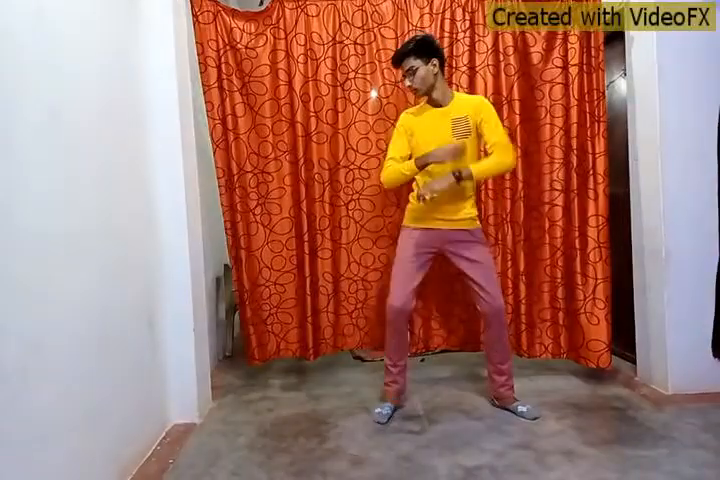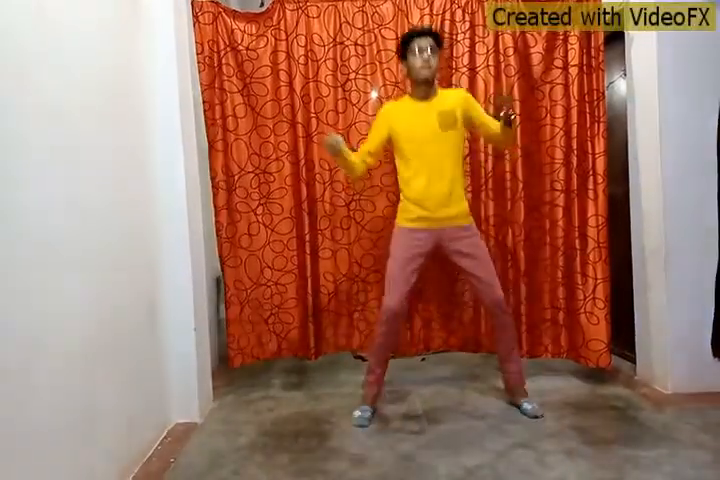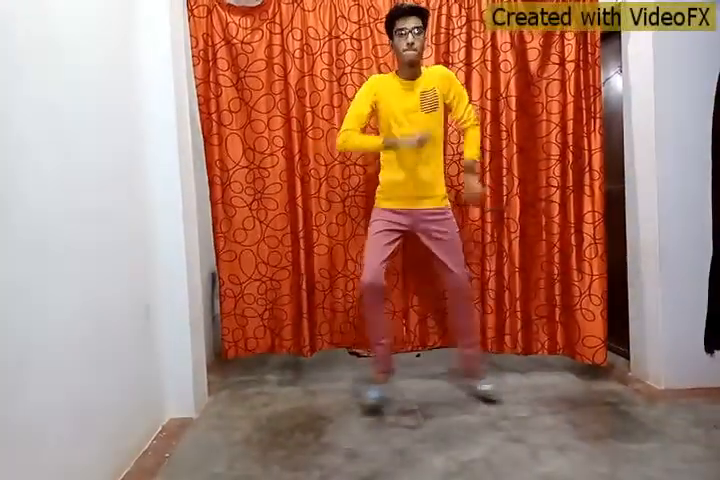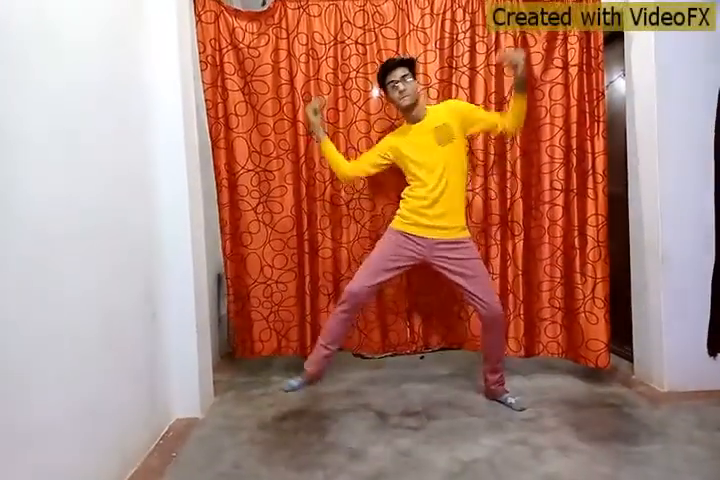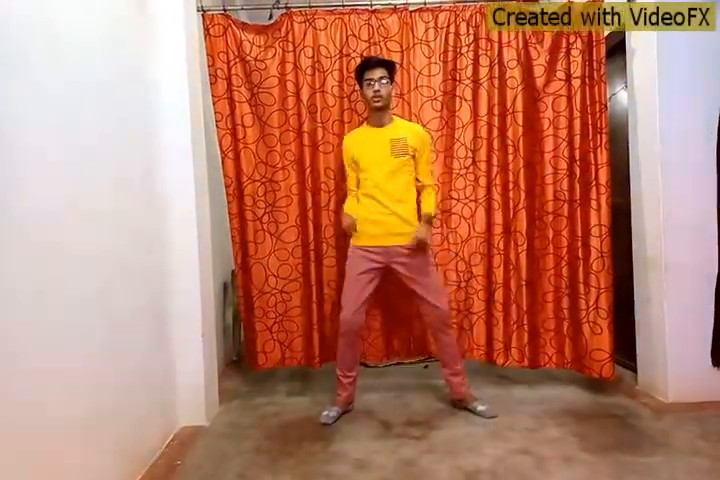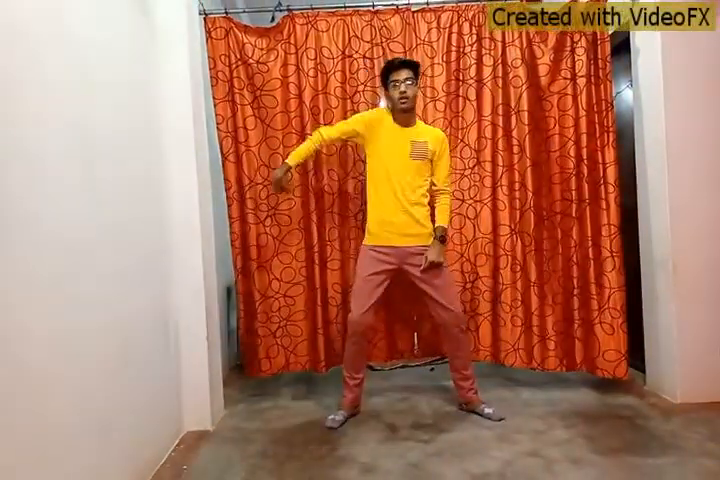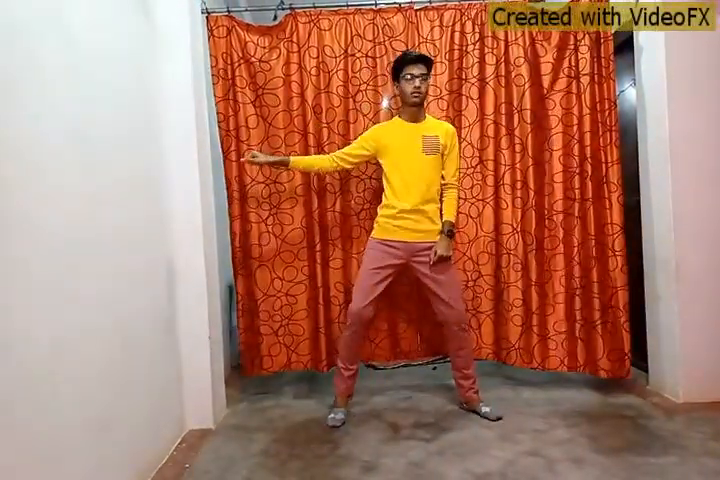
dt=0.5s
person 1, frame 1
left shoulder: (477, 107)
right shoulder: (409, 120)
left elbow: (505, 157)
right elbow: (389, 176)
left wrist: (459, 175)
right wrist: (425, 158)
left hip: (465, 228)
right hip: (419, 227)
left knee: (493, 308)
right knee: (398, 306)
left ankle: (504, 393)
right ankle: (394, 393)
person 1, frame 2
left shoulder: (460, 100)
right shoulder: (390, 112)
left elbow: (500, 140)
right elbow: (360, 165)
left wrist: (506, 122)
right wrist: (341, 152)
left hip: (459, 222)
right hip: (412, 225)
left knee: (496, 301)
right knee: (393, 308)
left ankle: (516, 389)
right ankle: (370, 396)
person 1, frame 3
left shoulder: (445, 81)
right shoulder: (375, 87)
left elbow: (470, 126)
right elbow: (346, 139)
left wrist: (470, 170)
right wrist: (396, 141)
left hip: (433, 206)
right hip: (389, 205)
left knee: (459, 282)
right knee: (371, 282)
left ankle: (472, 370)
right ankle: (381, 373)
person 1, frame 4
left shoulder: (455, 111)
right shoulder: (392, 142)
left elbow: (508, 125)
right elbow: (349, 172)
left wrist: (520, 82)
right wrist: (319, 132)
left hip: (453, 238)
right hip: (405, 234)
left knee: (493, 311)
right knee: (354, 294)
left ankle: (494, 385)
right ankle: (313, 369)
person 1, frame 5
left shoulder: (415, 134)
right shoulder: (352, 141)
left elbow: (427, 187)
right elbow: (354, 194)
left wrist: (425, 222)
right wrist: (347, 215)
left hip: (409, 243)
right hip: (364, 246)
left knee: (439, 316)
right knee: (350, 321)
left ankle: (461, 392)
right ankle: (344, 397)
person 1, frame 6
left shoulder: (435, 137)
right shoulder: (372, 123)
left elbow: (442, 193)
right elbow: (323, 135)
left wrist: (439, 240)
right wrist: (286, 166)
left hip: (423, 245)
right hip: (377, 245)
left knee: (452, 319)
right knee: (358, 321)
left ankle: (469, 396)
right ankle: (349, 401)
person 1, frame 7
left shoulder: (445, 132)
right shoulder: (381, 133)
left elbow: (450, 188)
right elbow: (335, 160)
left wrist: (447, 233)
right wrist: (279, 160)
left hip: (431, 240)
right hip: (386, 239)
left knee: (455, 317)
right knee: (358, 313)
left ankle: (470, 395)
right ankle: (342, 396)
